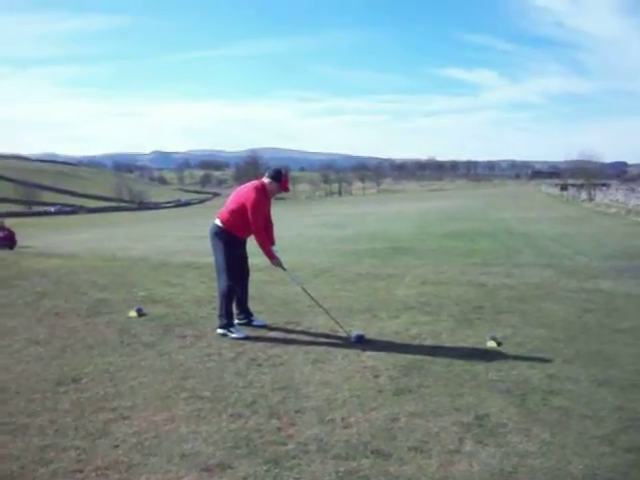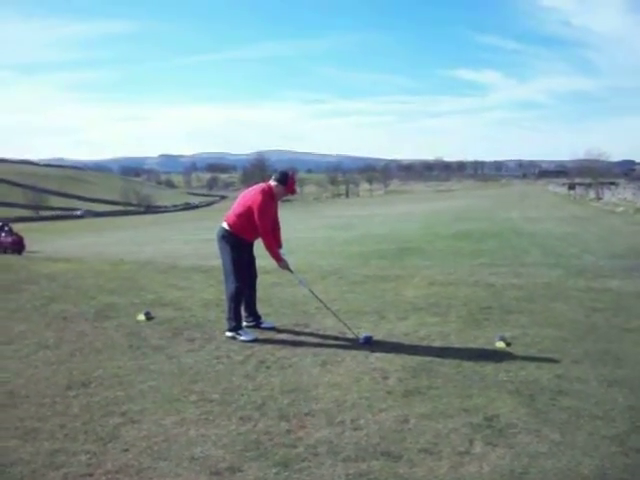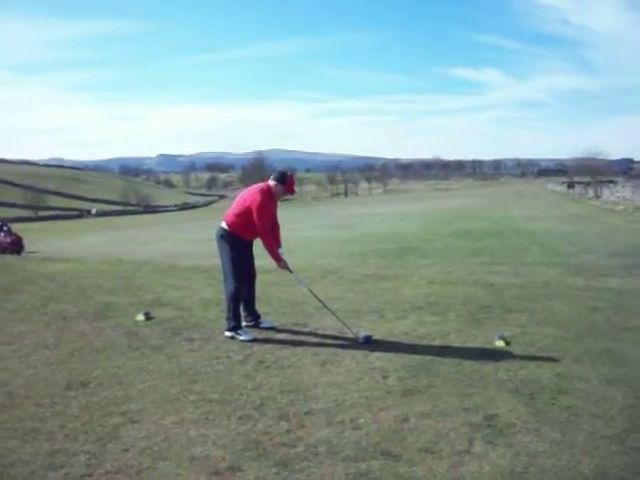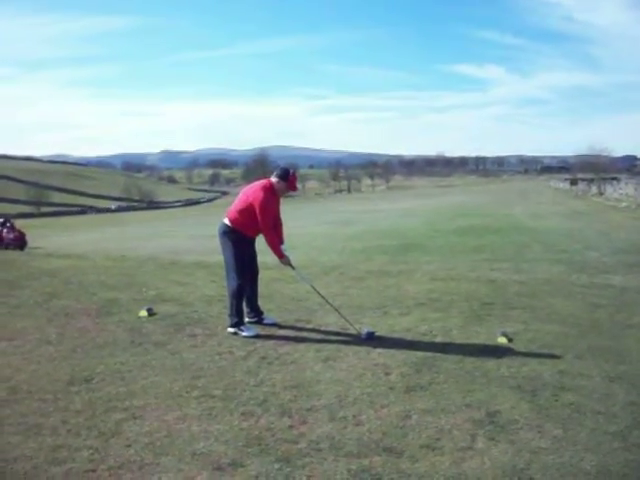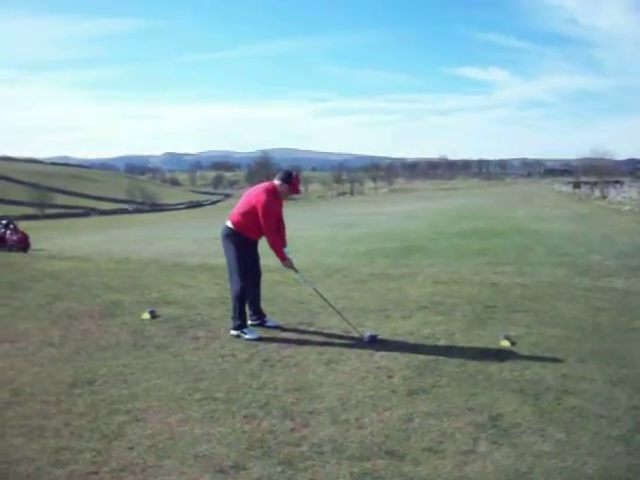
dt=0.4s
person 1, frame 1
left shoulder: (263, 193)
right shoulder: (255, 195)
left elbow: (267, 222)
right elbow: (258, 230)
left wrist: (272, 247)
right wrist: (271, 256)
left hip: (236, 235)
right hip: (224, 234)
left knee: (242, 276)
right knee: (229, 279)
left ankle: (243, 315)
right ankle: (225, 324)
person 1, frame 2
left shoulder: (270, 196)
right shoulder: (261, 198)
left elbow: (274, 225)
right elbow: (265, 233)
left wrist: (279, 250)
right wrist: (278, 259)
left hip: (243, 239)
right hip: (230, 238)
left knee: (250, 279)
right knee: (236, 282)
left ankle: (251, 318)
right ankle: (233, 327)
person 1, frame 3
left shoulder: (269, 196)
right shoulder: (260, 198)
left elbow: (273, 225)
right elbow: (264, 233)
left wrist: (278, 250)
right wrist: (278, 258)
left hip: (242, 238)
right hip: (229, 237)
left knee: (249, 278)
right knee: (235, 282)
left ankle: (250, 318)
right ankle: (232, 327)
person 1, frame 4
left shoulder: (273, 193)
right shoulder: (262, 195)
left elbow: (276, 222)
right elbow: (267, 230)
left wrist: (281, 246)
right wrist: (281, 255)
left hip: (245, 235)
right hip: (232, 234)
left knee: (252, 275)
right knee: (238, 278)
left ankle: (253, 314)
right ankle: (235, 323)
person 1, frame 5
left shoulder: (275, 195)
right shoulder: (265, 197)
left elbow: (279, 224)
right elbow: (270, 233)
left wrist: (284, 249)
right wrist: (283, 258)
left hip: (248, 237)
right hip: (235, 236)
left knee: (254, 277)
right knee: (241, 281)
left ankle: (256, 316)
right ankle: (238, 326)
